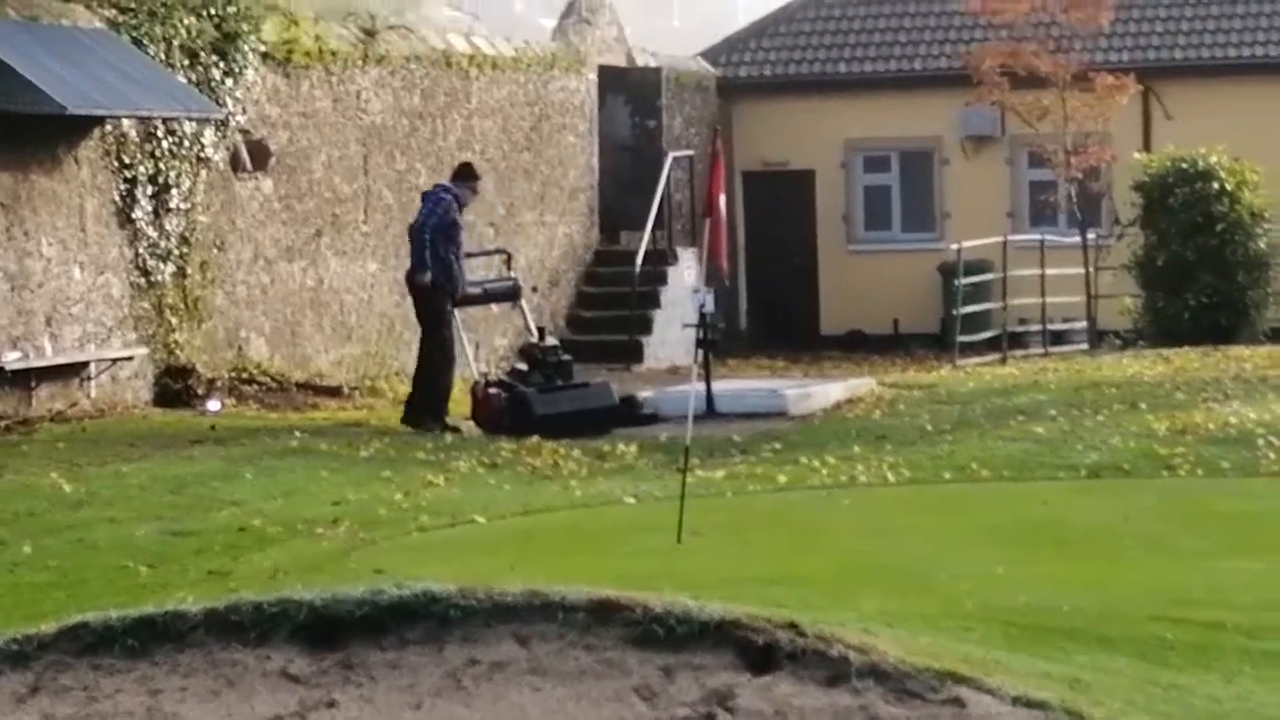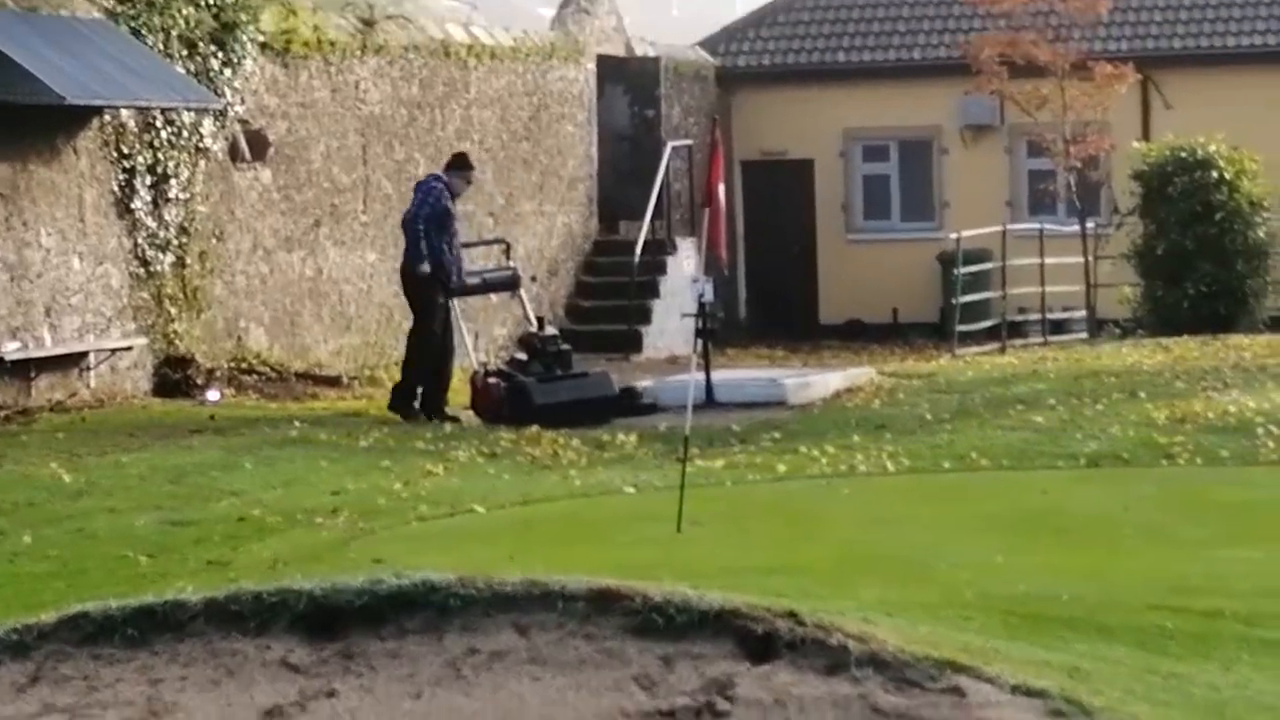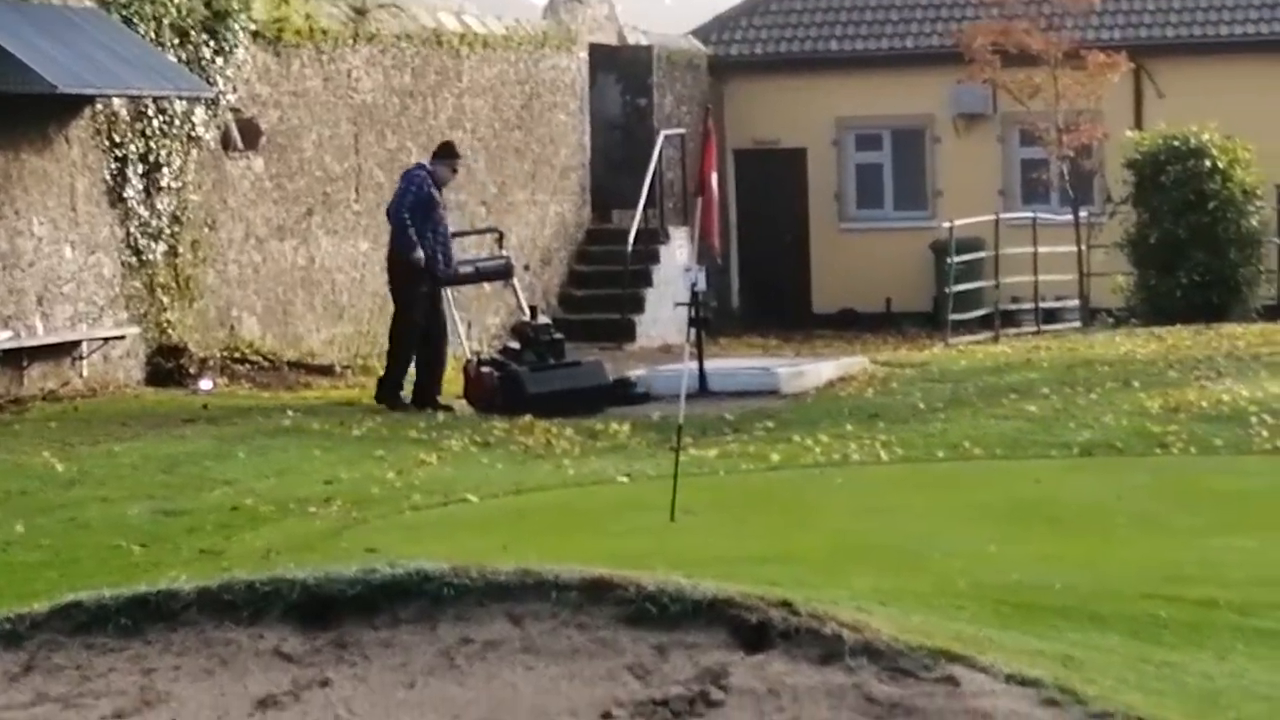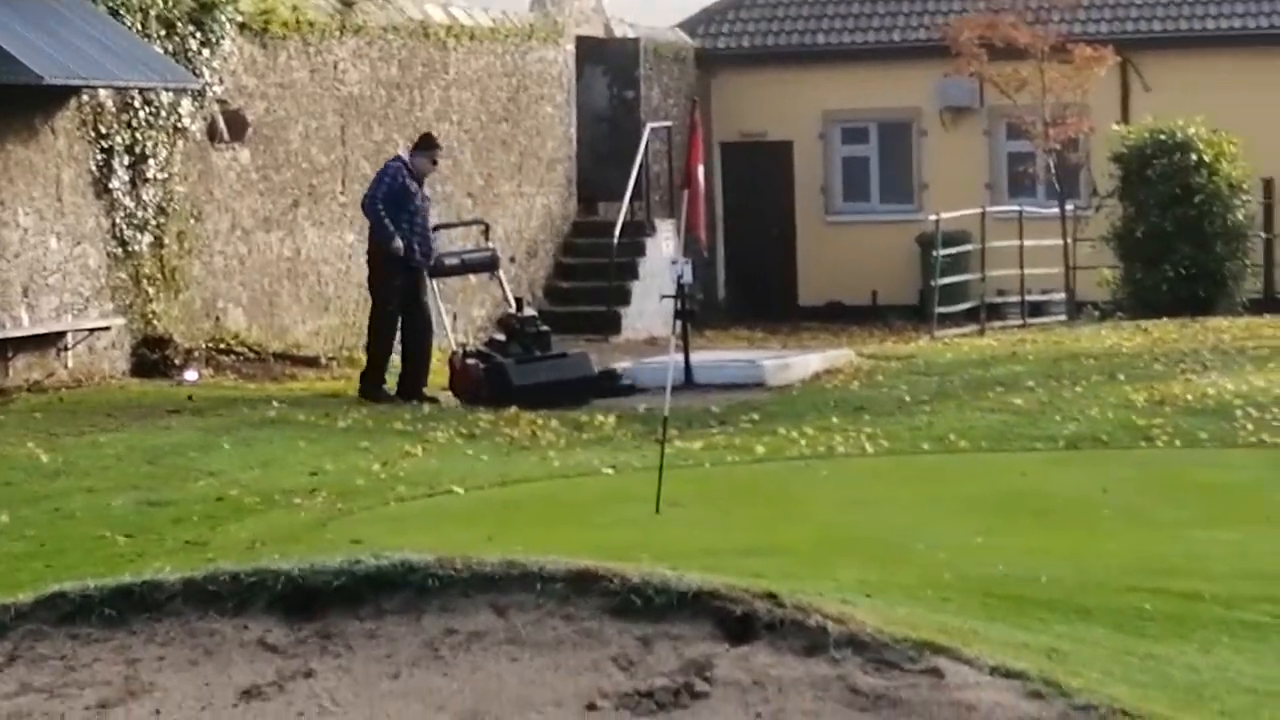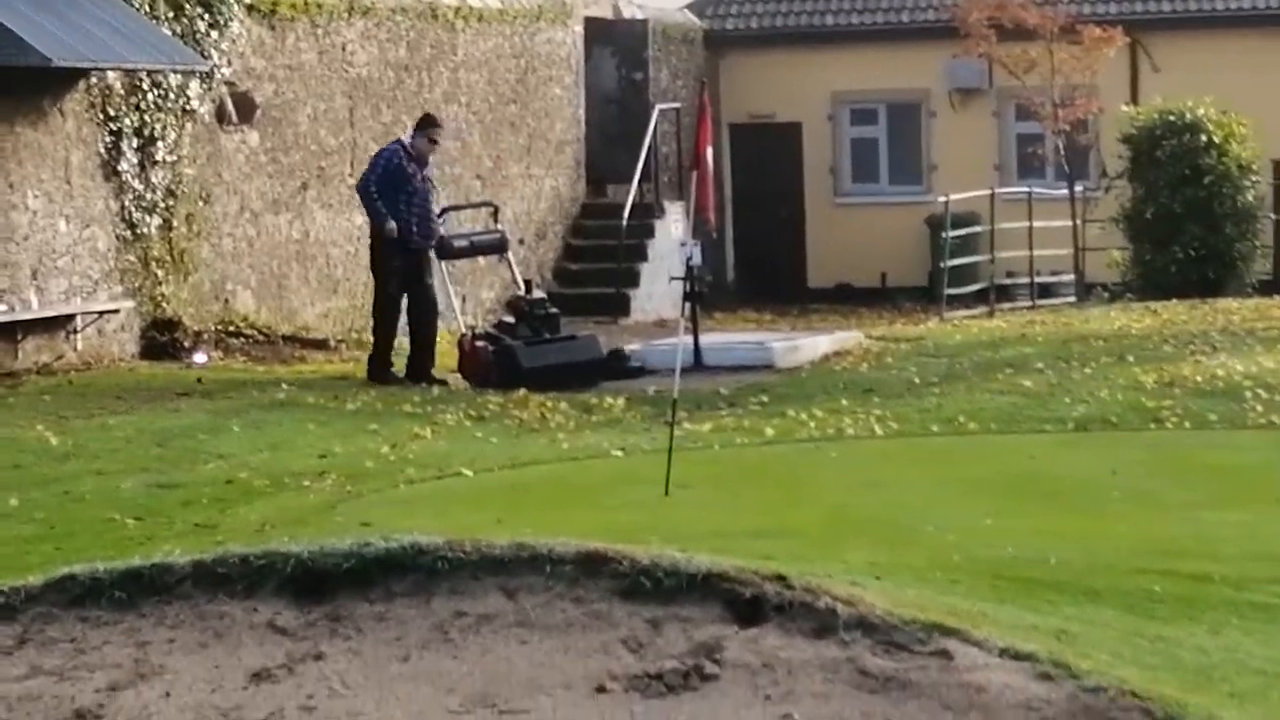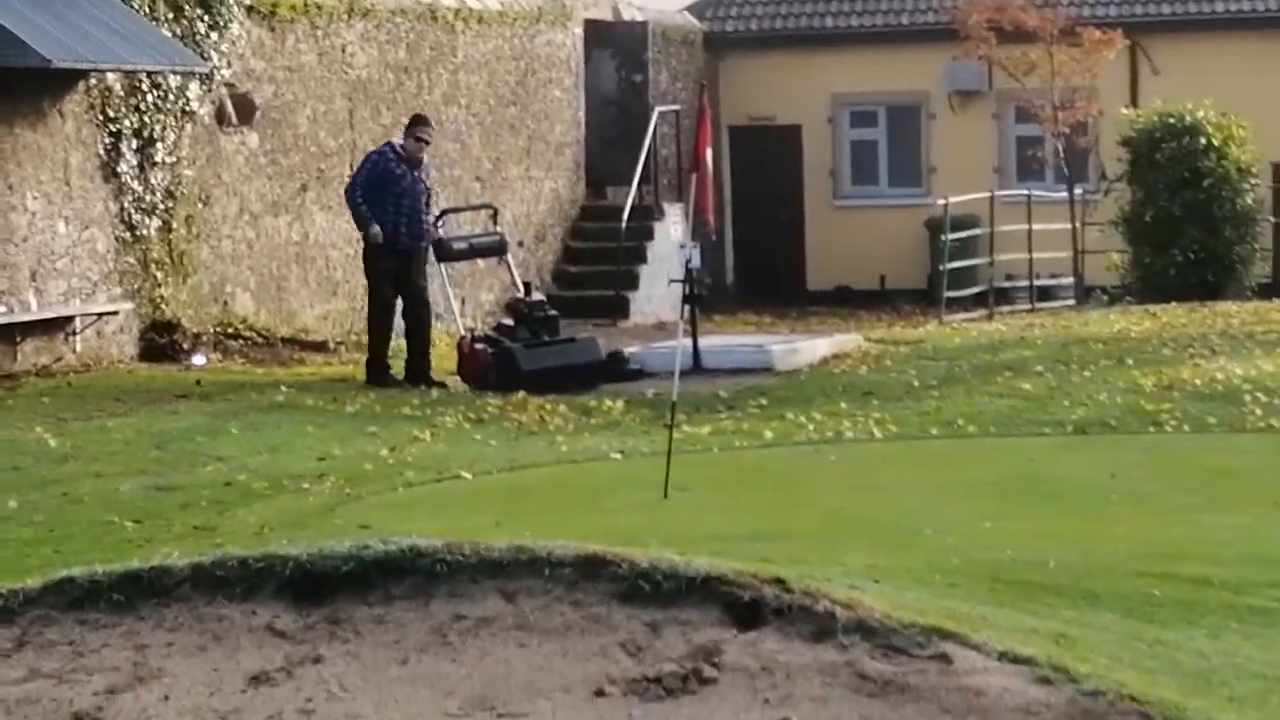
dt=0.1s
person 1, frame 1
left shoulder: (448, 205)
right shoulder: (443, 200)
left elbow: (433, 240)
right elbow: (420, 231)
right wrist: (423, 269)
left hip: (440, 287)
right hip: (433, 286)
left knee: (443, 351)
right knee: (437, 347)
left ankle: (434, 415)
right ankle: (417, 409)
person 1, frame 2
left shoulder: (442, 196)
right shoulder: (434, 190)
right elbow: (413, 222)
right wrist: (420, 260)
left hip: (436, 279)
right hip: (426, 276)
left knee: (443, 342)
right knee: (427, 338)
left ankle: (434, 407)
right ankle: (403, 399)
person 1, frame 3
left shoulder: (433, 189)
right shoulder: (418, 179)
right elbow: (397, 212)
left wrist: (442, 264)
right wrist: (412, 247)
left hip: (430, 271)
right hip: (411, 267)
left knee: (436, 332)
right knee: (408, 328)
left ankle: (426, 395)
right ankle: (389, 390)
person 1, frame 4
left shoulder: (416, 183)
right shoulder: (395, 172)
right elbow: (371, 203)
left wrist: (423, 255)
right wrist: (390, 237)
left hip: (411, 263)
right hip: (389, 259)
left knee: (420, 324)
right knee: (386, 321)
left ankle: (412, 387)
right ankle: (372, 384)
person 1, frame 5
left shoulder: (425, 168)
right shoulder: (392, 155)
right elbow: (366, 186)
left wrist: (431, 239)
right wrist: (384, 219)
left hip: (419, 247)
right hip: (391, 244)
left knee: (426, 307)
right knee: (388, 304)
left ankle: (420, 369)
right ankle: (379, 367)
person 1, frame 6
left shoulder: (422, 169)
right shoulder: (382, 158)
right elbow: (354, 190)
left wrist: (425, 241)
right wrist: (368, 224)
left hip: (413, 248)
right hip: (383, 245)
left knee: (419, 308)
right knee: (383, 307)
left ankle: (418, 371)
right ankle: (377, 370)
